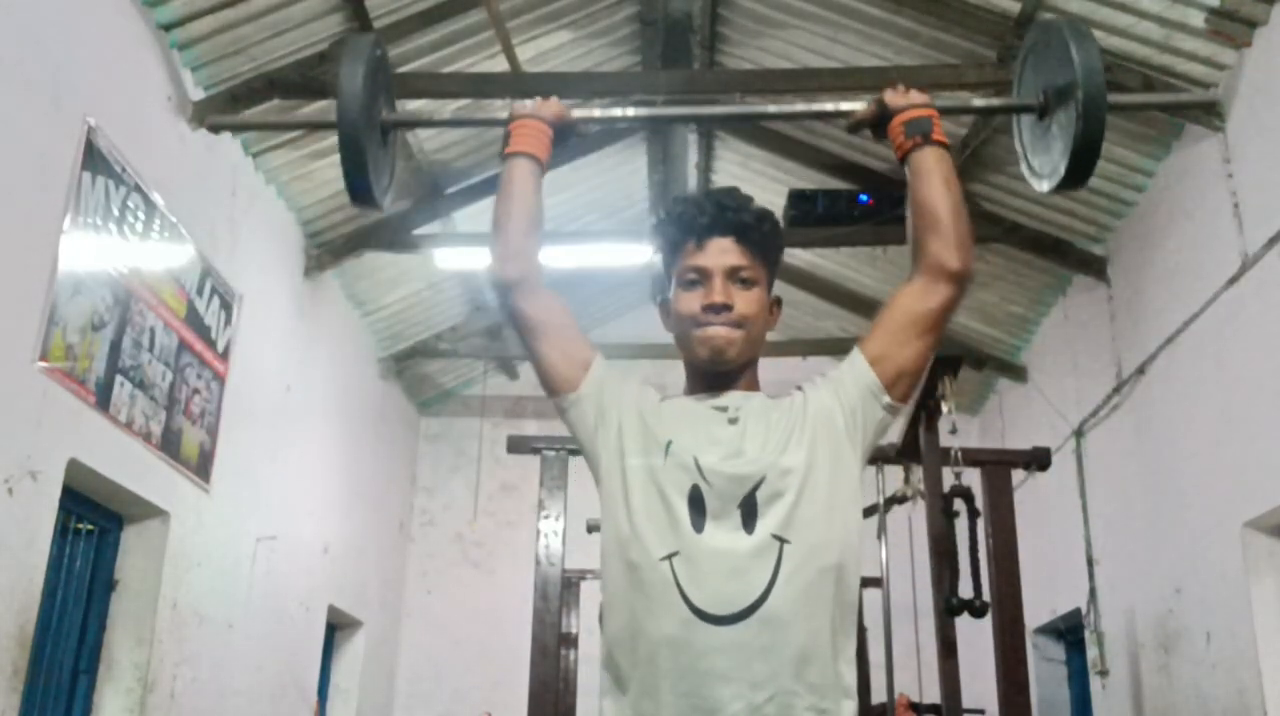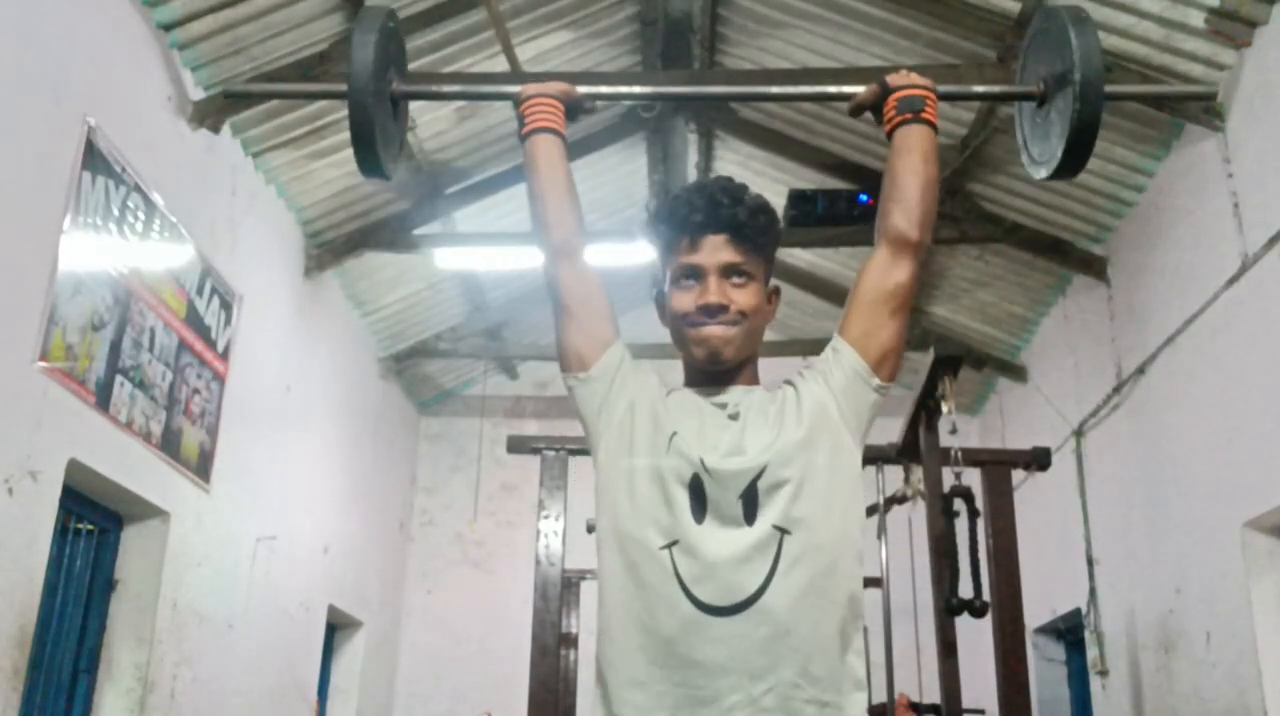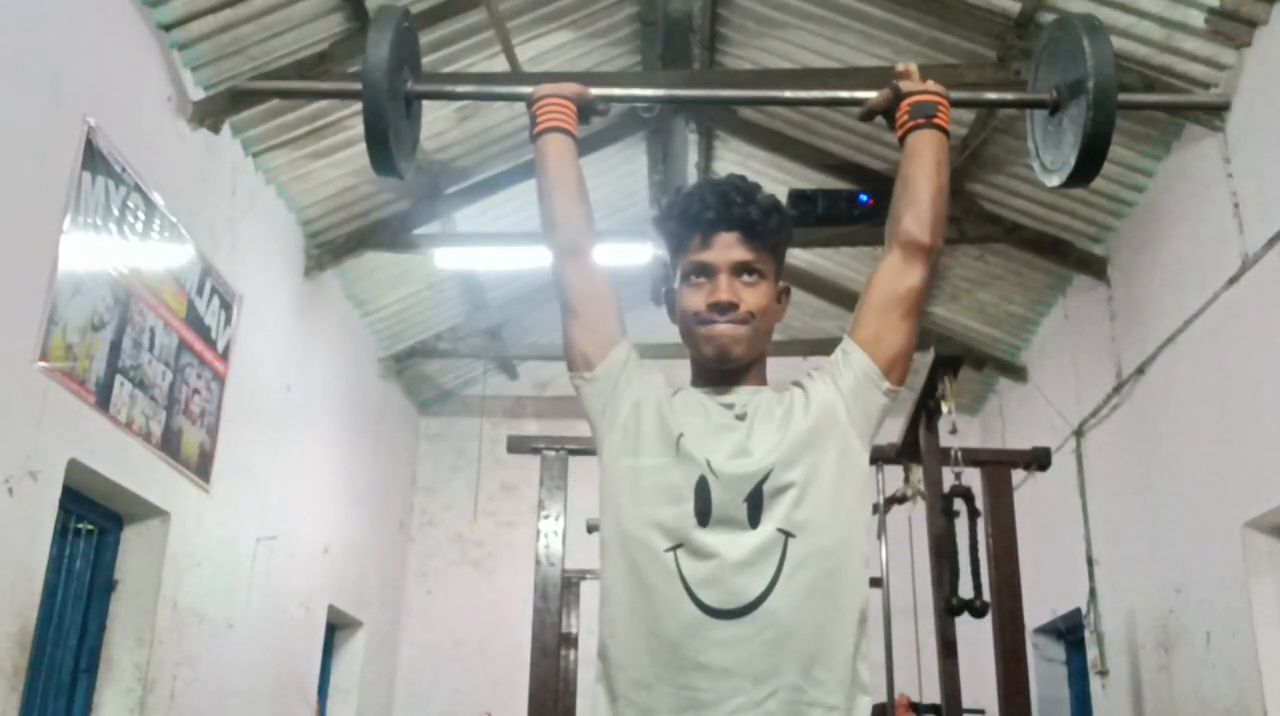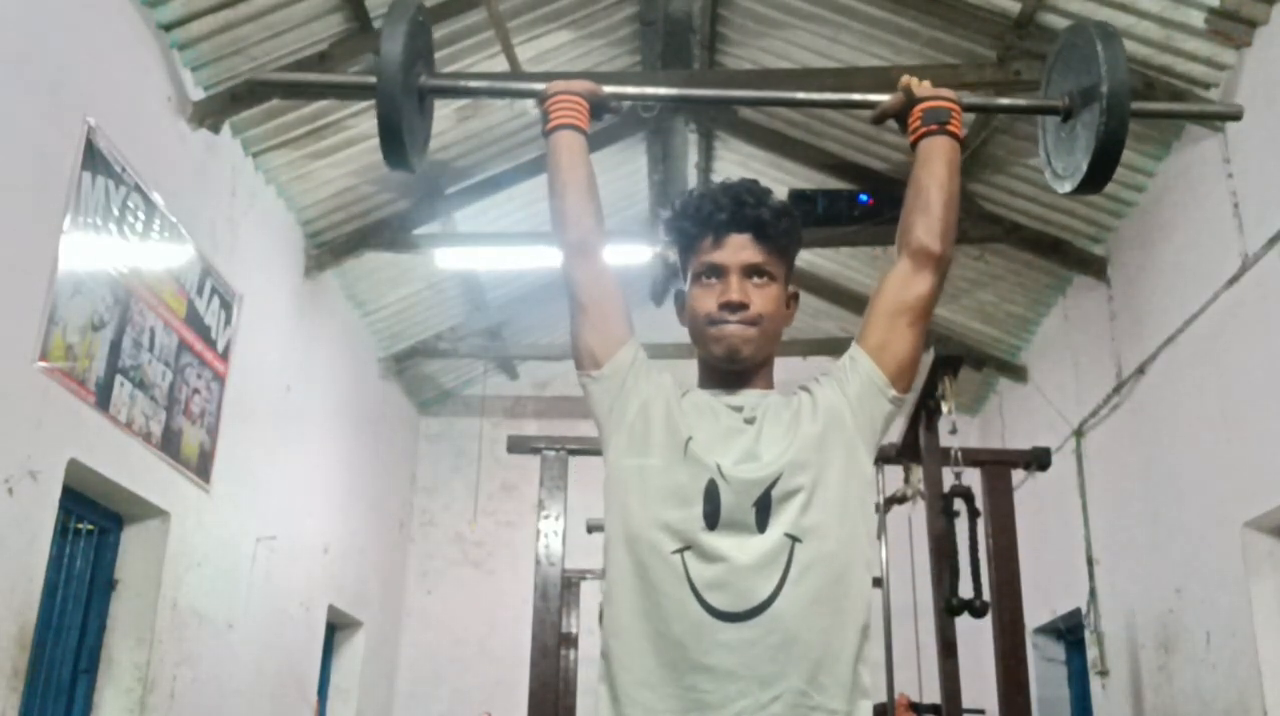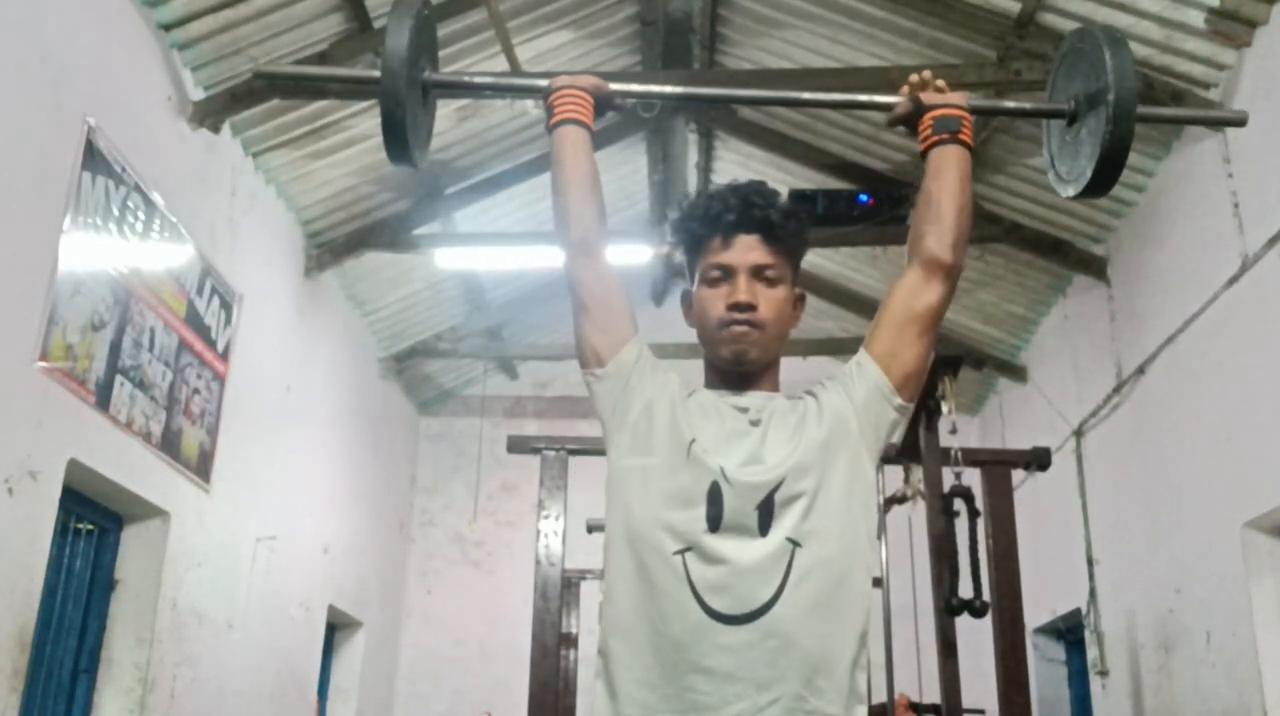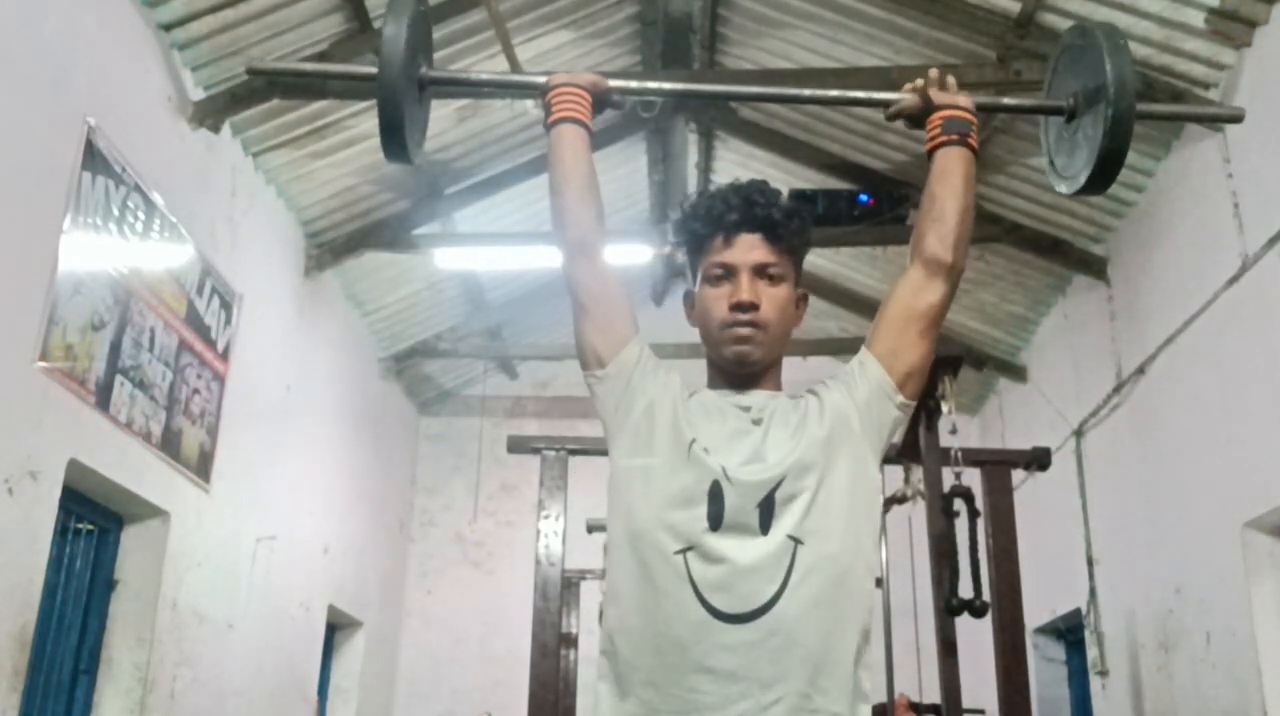
dt=0.3s
person 1, frame 1
left shoulder: (829, 419)
right shoulder: (622, 420)
left elbow: (943, 268)
right elbow: (516, 279)
left wrist: (920, 131)
right wrist: (528, 139)
person 1, frame 2
left shoulder: (827, 407)
right shoulder: (625, 409)
left elbow: (901, 243)
right elbow: (565, 251)
left wrist: (912, 110)
right wrist: (544, 118)
person 1, frame 3
left shoulder: (833, 410)
right shoulder: (632, 410)
left elbow: (912, 249)
right elbow: (573, 251)
left wrist: (923, 116)
right wrist: (554, 118)
person 1, frame 4
left shoulder: (838, 416)
right shoulder: (639, 411)
left elbow: (923, 256)
right elbow: (582, 253)
left wrist: (936, 120)
right wrist: (566, 114)
person 1, frame 5
left shoulder: (843, 420)
right shoulder: (643, 411)
left elbow: (934, 266)
right elbow: (584, 252)
left wrist: (947, 127)
right wrist: (571, 111)
person 1, frame 6
left shoulder: (846, 420)
right shoulder: (644, 410)
left elbow: (935, 266)
right elbow: (583, 254)
left wrist: (952, 128)
right wrist: (568, 107)
